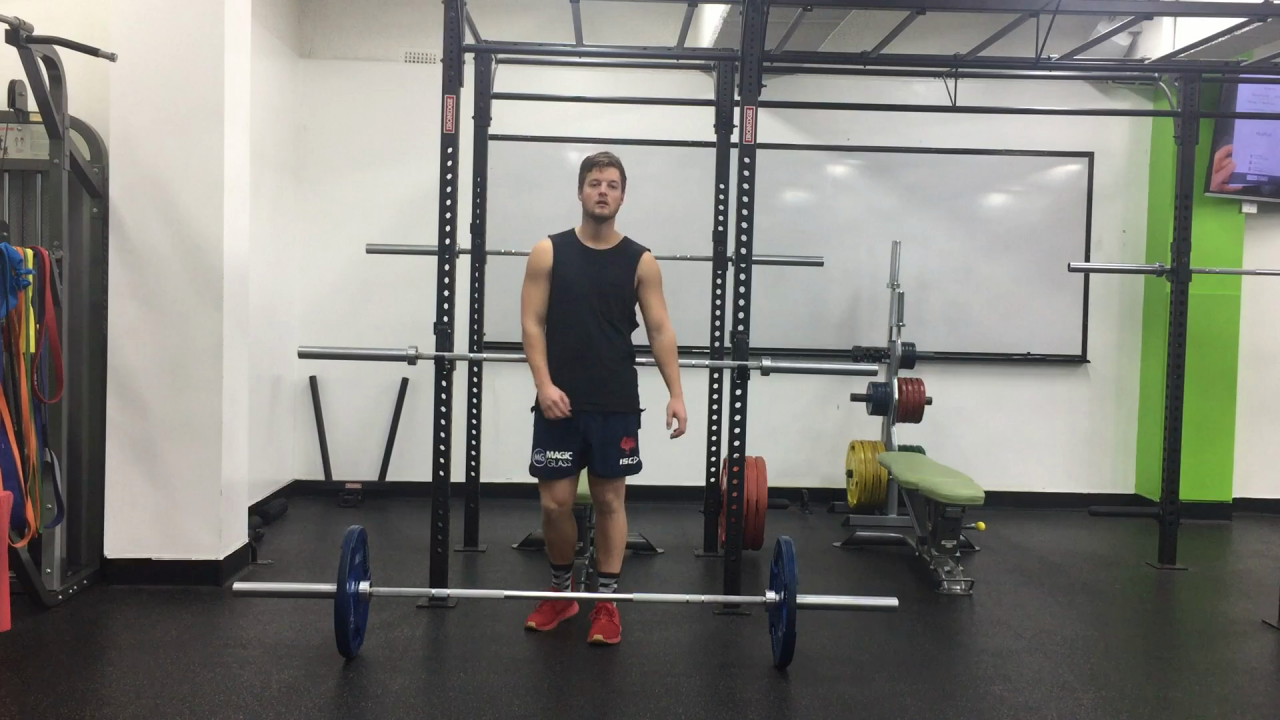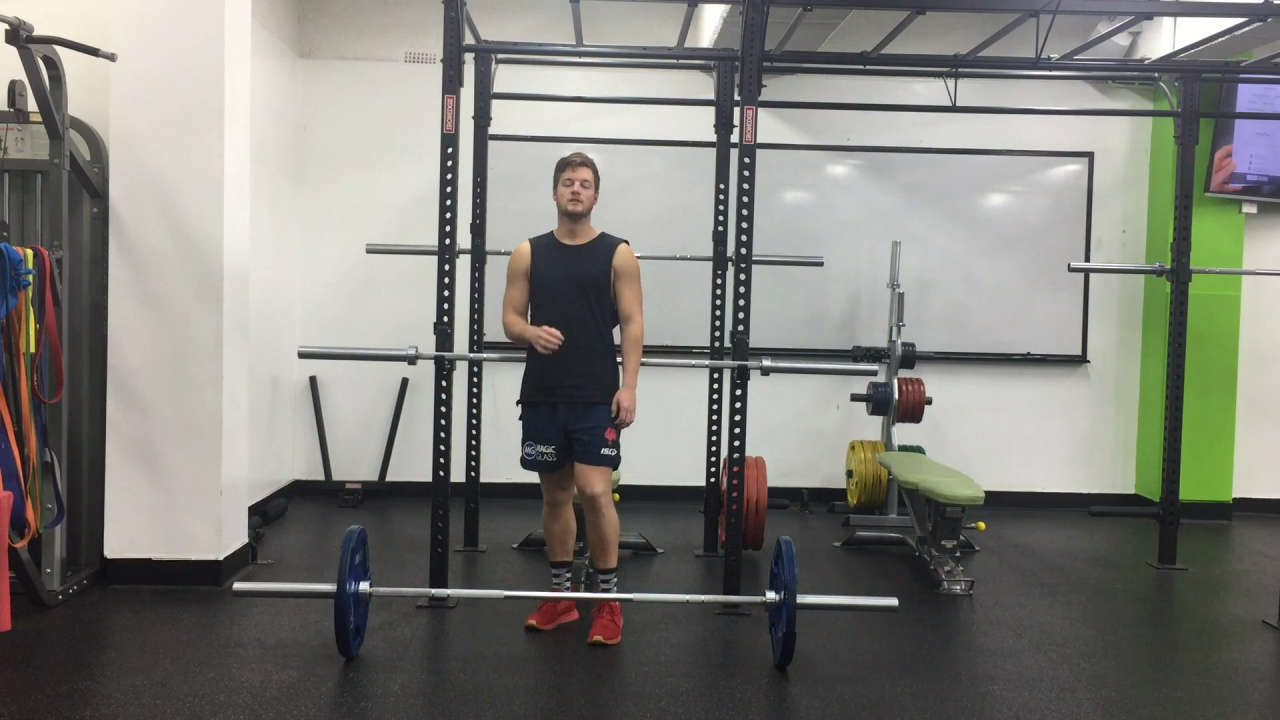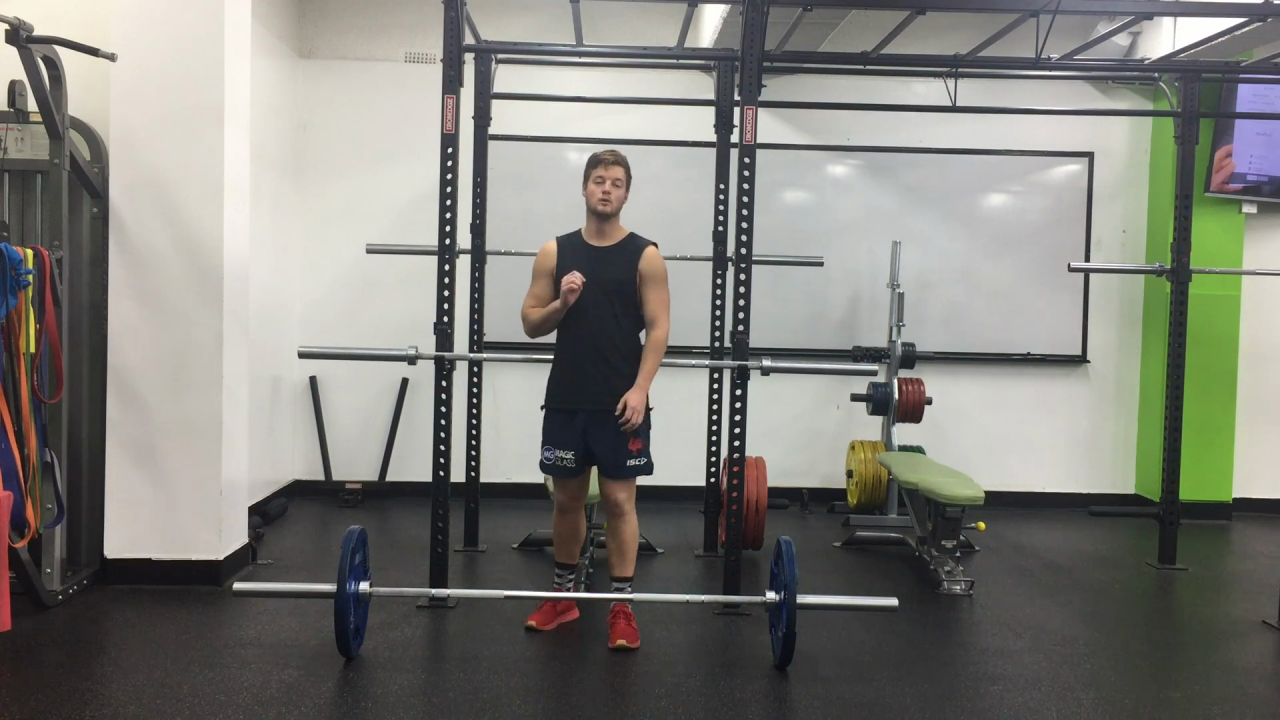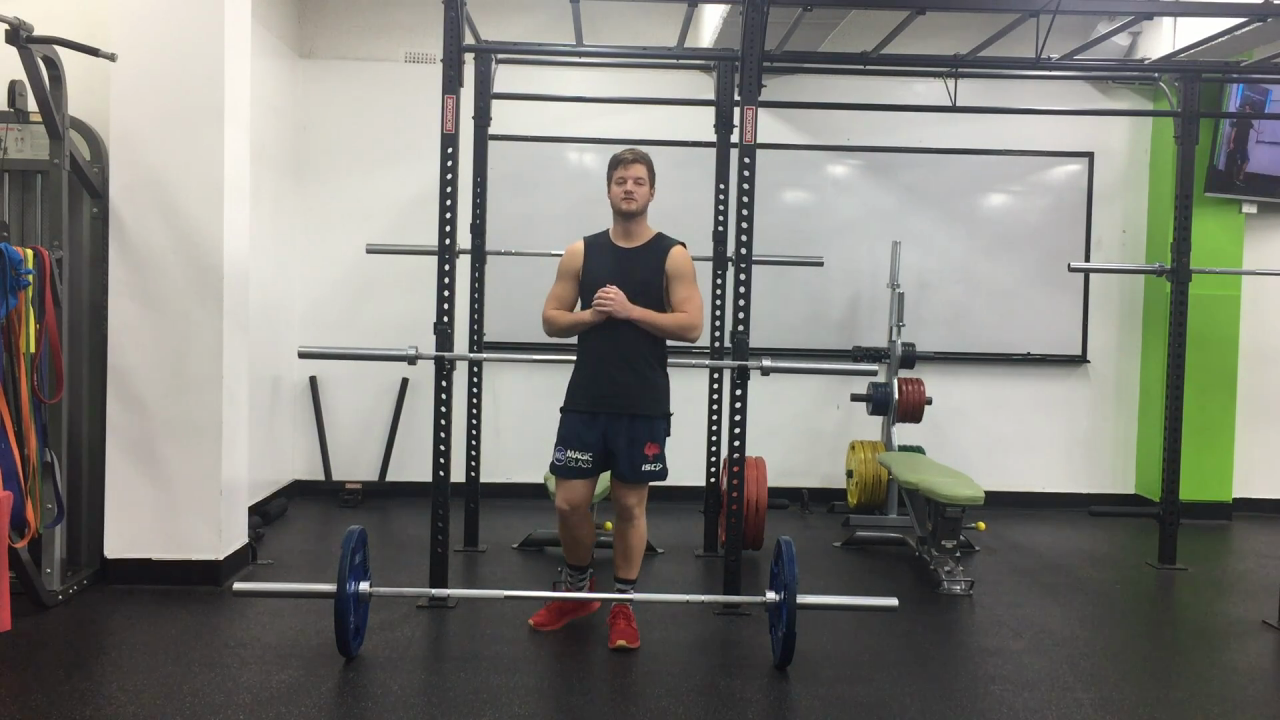
dt=0.7s
person 1, frame 1
left shoulder: (641, 261)
right shoulder: (549, 252)
left elbow: (660, 330)
right elbow: (533, 323)
left wrist: (676, 394)
right wrist: (544, 383)
left hip: (616, 404)
right hip: (561, 401)
left knee: (609, 500)
right knee: (554, 502)
left ankle: (606, 602)
right ankle: (561, 592)
person 1, frame 2
left shoulder: (617, 253)
right shoulder: (528, 253)
left elbow: (631, 323)
right elbow: (510, 316)
left wrist: (629, 386)
right wrist: (532, 333)
left hip: (596, 395)
right hip: (543, 394)
left knee: (595, 492)
right knee: (555, 494)
left ankle: (608, 599)
right ankle: (562, 595)
person 1, frame 3
left shoulder: (645, 255)
right shoulder: (555, 252)
left elbow: (658, 329)
right elbow: (531, 323)
left wrist: (640, 390)
right wrist: (562, 303)
left hip: (621, 401)
right hip: (565, 398)
left knee: (619, 500)
right knee: (567, 499)
left ankle: (621, 607)
right ankle: (563, 595)
person 1, frame 4
left shoulder: (672, 255)
right shoulder: (581, 252)
left elbow: (691, 325)
right elbow: (551, 319)
left wrist: (630, 309)
right wrist: (593, 314)
left hip: (643, 403)
right hip: (585, 398)
left knee: (630, 505)
right knee: (569, 503)
left ankle: (622, 606)
right ankle: (576, 589)
